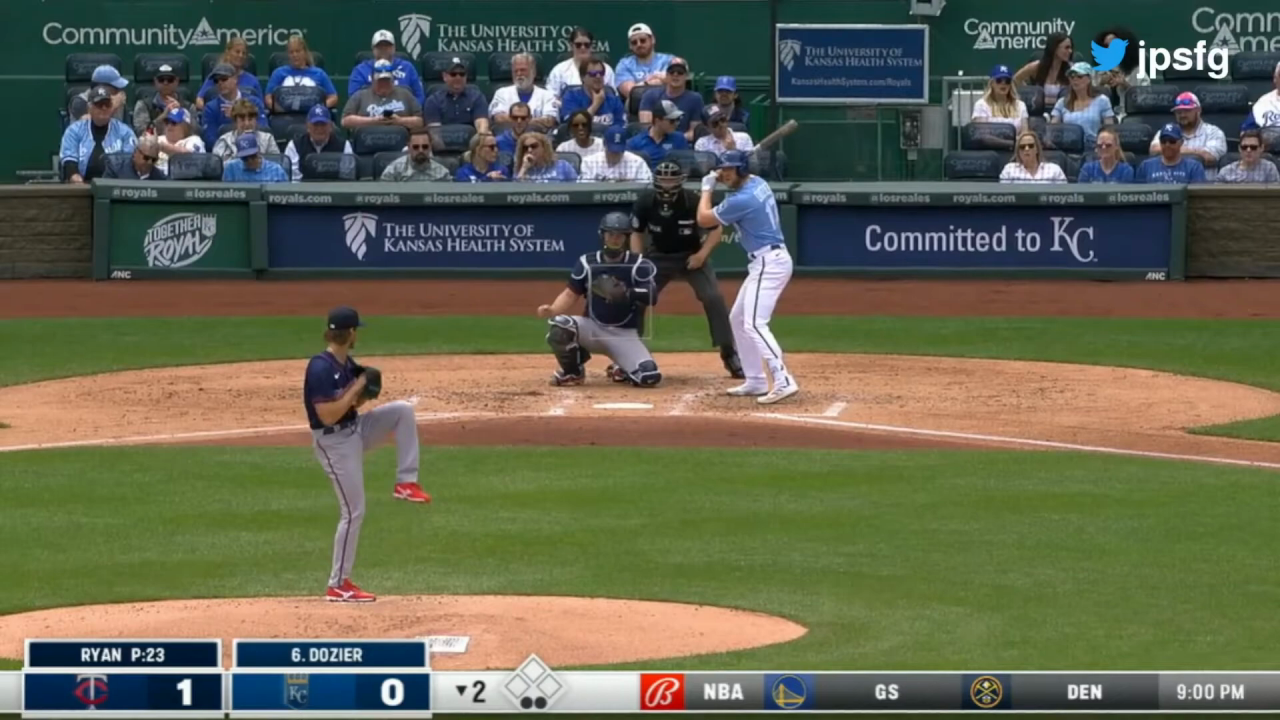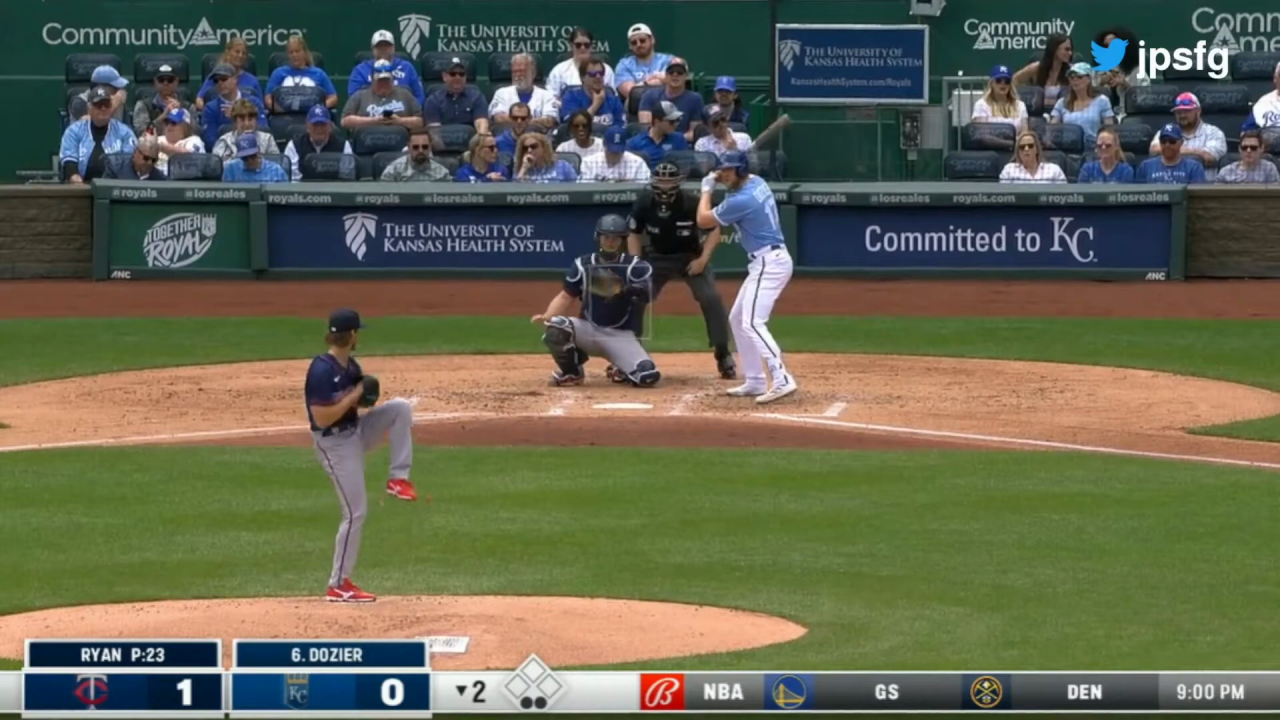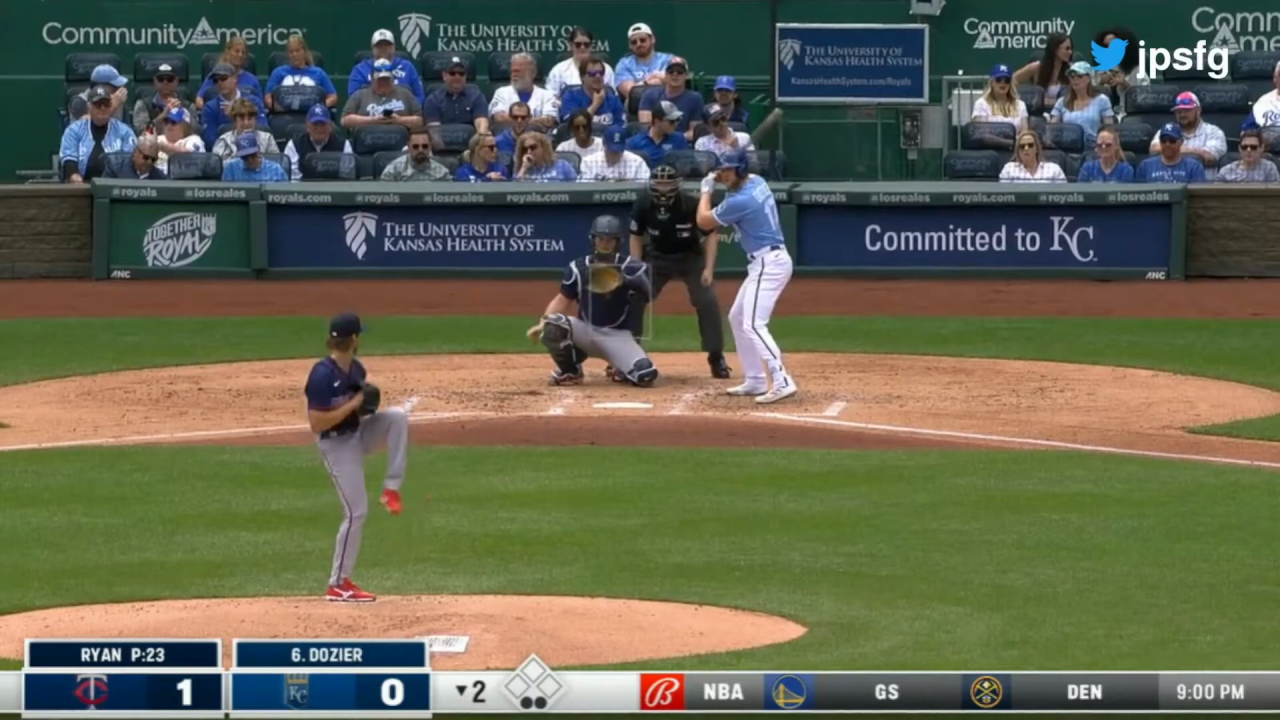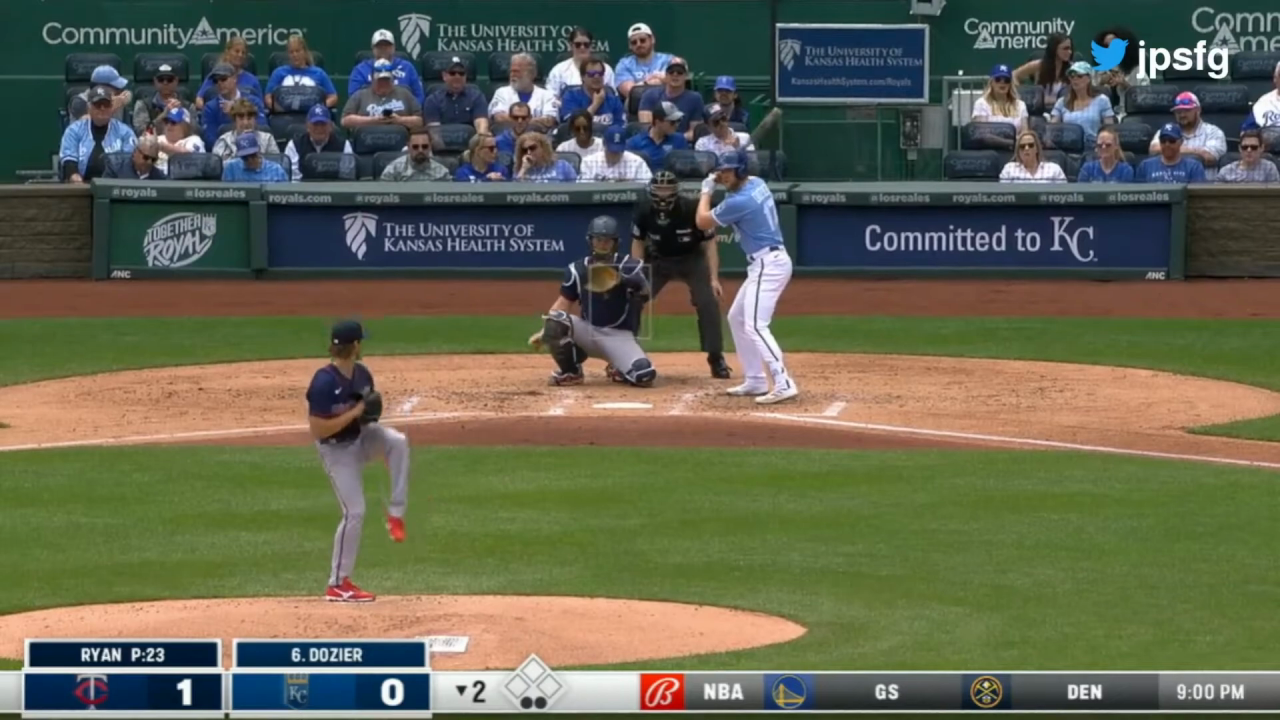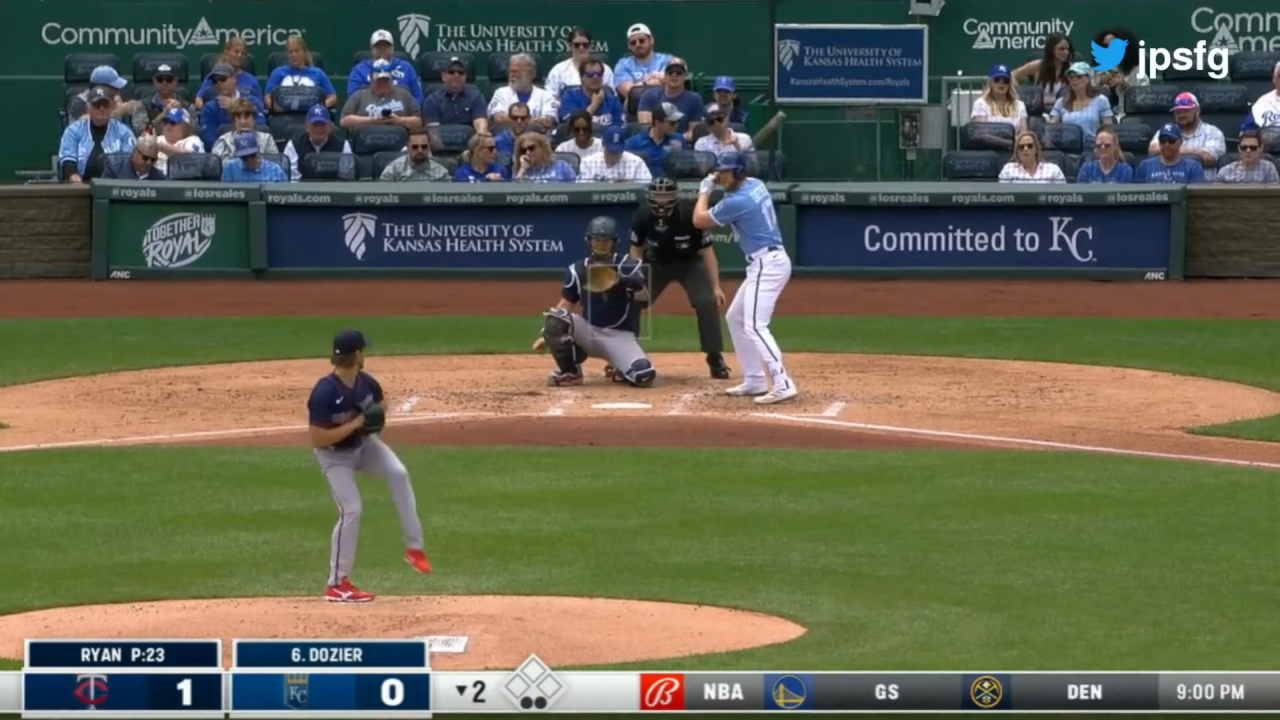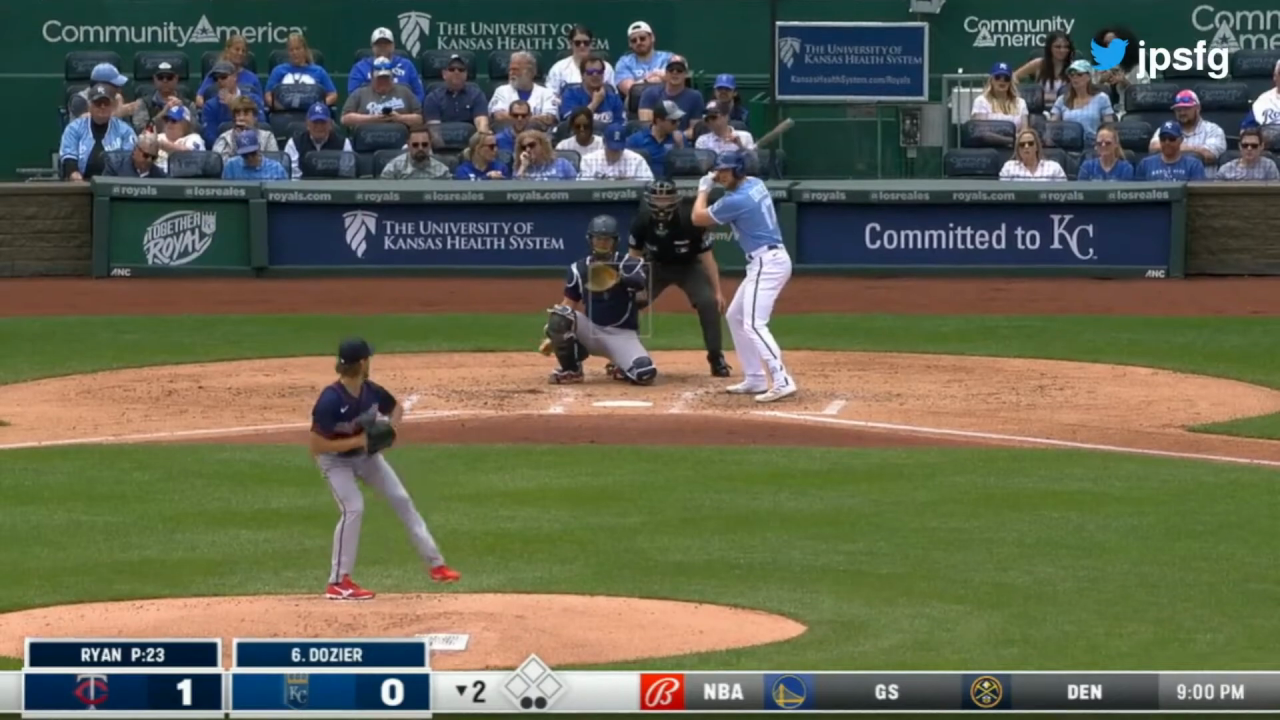
dt=0.1s
person 1, frame 1
left shoulder: (348, 362)
right shoulder: (320, 368)
right elbow: (328, 416)
left wrist: (366, 389)
right wrist: (357, 390)
left hip: (356, 430)
right hip: (335, 443)
left knee: (403, 410)
right knee: (354, 512)
left ankle: (406, 481)
right ankle: (338, 586)
person 1, frame 2
left shoulder: (351, 364)
right shoulder: (321, 370)
right elbow: (322, 419)
left wrist: (364, 396)
right wrist: (354, 396)
left hip: (358, 430)
right hip: (336, 444)
left knee: (401, 407)
right knee: (355, 513)
left ankle: (398, 479)
right ankle: (337, 585)
person 1, frame 3
left shoulder: (355, 367)
right shoulder: (322, 376)
right elbow: (317, 424)
left wrist: (368, 400)
right wrist: (353, 404)
left hip: (362, 431)
right hip: (337, 446)
left knee: (398, 416)
right knee: (357, 512)
left ankle: (392, 488)
right ankle: (338, 585)
person 1, frame 4
left shoulder: (361, 372)
right shoulder: (323, 382)
left elbow: (369, 400)
right elbow: (318, 431)
left wrist: (370, 408)
right wrist: (355, 412)
left hip: (363, 438)
right hip: (337, 451)
left knee: (398, 442)
right knee: (355, 512)
left ankle: (395, 514)
right ankle: (337, 585)
person 1, frame 5
left shoulder: (364, 381)
right shoulder: (323, 392)
left elbow: (381, 398)
right elbow: (315, 439)
left wrist: (375, 417)
right wrist: (356, 423)
left hip: (363, 442)
right hip: (334, 455)
left knee: (398, 473)
right knee: (352, 511)
left ankle: (414, 547)
right ankle: (338, 584)
person 1, frame 6
left shoulder: (372, 391)
right shoulder: (330, 400)
left elbow: (397, 407)
right elbow: (315, 445)
left wrist: (388, 429)
right wrist: (356, 441)
left hip: (366, 454)
right hip: (335, 461)
left knee: (401, 500)
right knee: (353, 509)
left ankle: (435, 564)
right ankle: (338, 583)
person 2, frame 1
left shoulder: (741, 200)
right shoulder: (758, 182)
left elbow: (703, 219)
right elbow: (741, 181)
left wrist: (706, 188)
right wrist: (719, 178)
left hip: (768, 263)
right hip: (770, 261)
left knee: (754, 323)
right knee: (738, 318)
left ankle: (783, 381)
right ankle: (756, 381)
person 2, frame 2
left shoulder: (741, 200)
right shoulder: (758, 182)
left elbow: (703, 221)
right elbow: (740, 182)
left wrist: (706, 189)
right wrist: (719, 178)
left hip: (769, 263)
right hip: (769, 262)
left knee: (752, 323)
right knee: (737, 319)
left ankle: (782, 380)
right ankle: (756, 381)
person 2, frame 3
left shoulder: (740, 201)
right shoulder: (758, 182)
left elbow: (703, 221)
right elbow: (747, 179)
left wrist: (706, 190)
right wrist: (719, 179)
left hip: (768, 264)
right hip: (770, 262)
left knee: (753, 324)
right knee: (738, 318)
left ankle: (782, 382)
right ankle: (756, 381)
person 2, frame 4
left shoulder: (739, 202)
right shoulder: (758, 184)
left elbow: (702, 222)
left wrist: (706, 191)
right wrist: (719, 180)
left hip: (768, 264)
right hip: (770, 262)
left knee: (755, 326)
right knee: (737, 318)
left ankle: (783, 384)
right ankle: (756, 381)
person 2, frame 5
left shoulder: (737, 201)
right shoulder: (756, 185)
left elbow: (699, 220)
left wrist: (704, 191)
right wrist: (718, 181)
left hip: (766, 265)
right hip: (772, 262)
left knee: (755, 326)
right knee: (736, 318)
left ankle: (783, 385)
right ankle: (755, 381)
person 2, frame 6
left shoulder: (736, 200)
right shoulder: (756, 183)
left elbow: (697, 218)
left wrist: (703, 189)
right wrist: (717, 179)
left hip: (766, 263)
right hip: (772, 260)
left knee: (754, 324)
right knee: (736, 316)
left ankle: (782, 382)
right ankle: (755, 379)
person 3, frame 1
left shoulder: (694, 201)
right shoulder: (645, 202)
left elbow: (716, 229)
right elbow: (637, 235)
left wrist: (702, 254)
left hip: (692, 256)
right hip: (657, 257)
left knee: (714, 298)
left ankle: (729, 354)
person 3, frame 2
left shoulder: (691, 203)
right shoulder: (643, 203)
left elbow: (714, 231)
right elbow: (634, 236)
left wrist: (703, 258)
left hip: (690, 257)
right hip: (656, 257)
left knee: (711, 298)
left ankle: (723, 354)
person 3, frame 3
left shoulder: (692, 205)
right shoulder: (643, 205)
left elbow: (711, 236)
right elbow: (635, 238)
left wrist: (709, 268)
left hip: (691, 257)
right hip: (657, 258)
left knee: (707, 301)
right knee: (635, 299)
left ankle: (716, 357)
person 3, frame 4
left shoulder: (691, 209)
right shoulder: (643, 210)
left elbow: (710, 243)
right elbow: (638, 243)
left wrist: (714, 279)
left hip: (691, 258)
right hip: (658, 259)
left knee: (708, 302)
left ankle: (716, 358)
person 3, frame 5
left shoulder: (690, 216)
right shoulder: (642, 216)
left elbow: (707, 252)
right elbow: (636, 250)
left wrist: (716, 286)
left hip: (690, 264)
right hip: (656, 263)
left knee: (707, 302)
left ankle: (715, 358)
person 3, frame 6
left shoulder: (691, 221)
right shoulder: (641, 220)
left elbow: (707, 256)
right elbow: (635, 253)
left wrist: (717, 291)
left hip: (689, 267)
right hip: (656, 266)
left knee: (708, 302)
left ankle: (716, 357)
person 4, frame 1
left shoulder: (639, 265)
right shoulder: (587, 263)
left elbow: (651, 297)
right elbow: (570, 294)
left wrist: (629, 294)
right wrist: (553, 310)
left hip: (624, 334)
right hip: (592, 328)
left knee: (650, 376)
right knee: (560, 326)
left ankle: (623, 370)
right ankle: (573, 372)
person 4, frame 2
left shoulder: (634, 266)
right shoulder: (582, 265)
left elbow: (648, 295)
right elbow: (565, 297)
left wrist: (625, 288)
right wrist: (546, 316)
left hip: (620, 335)
right hip: (589, 330)
left knee: (648, 376)
right knee: (556, 327)
left ankle: (622, 370)
right ankle: (572, 372)
person 4, frame 3
left shoulder: (629, 265)
right shoulder: (578, 267)
left elbow: (646, 290)
right elbow: (562, 301)
left wrist: (623, 281)
right wrist: (542, 326)
left hip: (617, 335)
right hip: (587, 331)
left knee: (645, 375)
right knee: (553, 325)
left ankle: (620, 368)
right ankle: (571, 372)
person 4, frame 4
left shoulder: (628, 264)
right shoulder: (577, 269)
left elbow: (644, 289)
right elbow: (563, 303)
left wrist: (621, 279)
right wrist: (544, 332)
left hip: (618, 335)
right hip: (588, 331)
left knee: (644, 375)
right knee: (554, 321)
left ankle: (619, 369)
right ankle: (571, 372)
person 4, frame 5
left shoulder: (627, 264)
right shoulder: (577, 270)
left elbow: (640, 284)
right elbow: (564, 306)
left wrist: (618, 279)
right wrist: (548, 336)
left hip: (619, 335)
right hip: (588, 332)
left knee: (643, 376)
right knee: (555, 318)
left ankle: (620, 369)
right ankle: (570, 371)
person 4, frame 6
left shoulder: (629, 263)
right shoulder: (579, 269)
left elbow: (642, 284)
right elbow: (568, 304)
left wrist: (620, 278)
right wrist: (554, 336)
left hip: (622, 334)
right hip: (591, 330)
left knee: (644, 374)
right knee: (558, 315)
left ankle: (621, 367)
right ankle: (571, 369)
